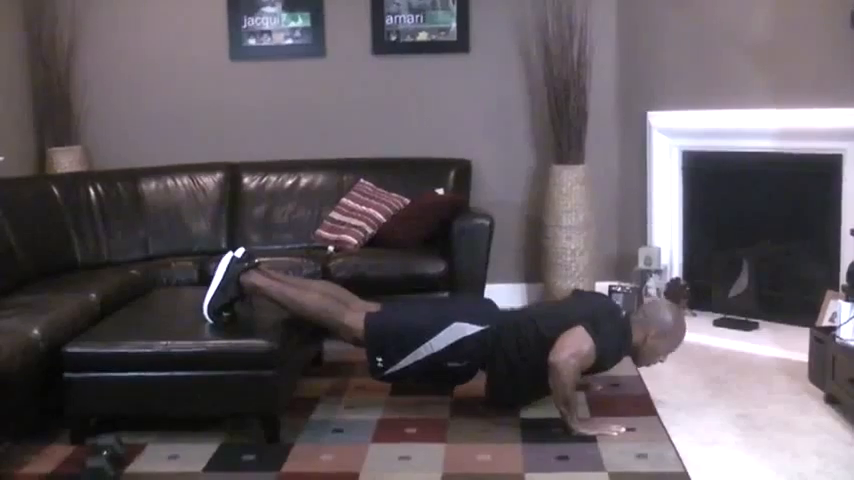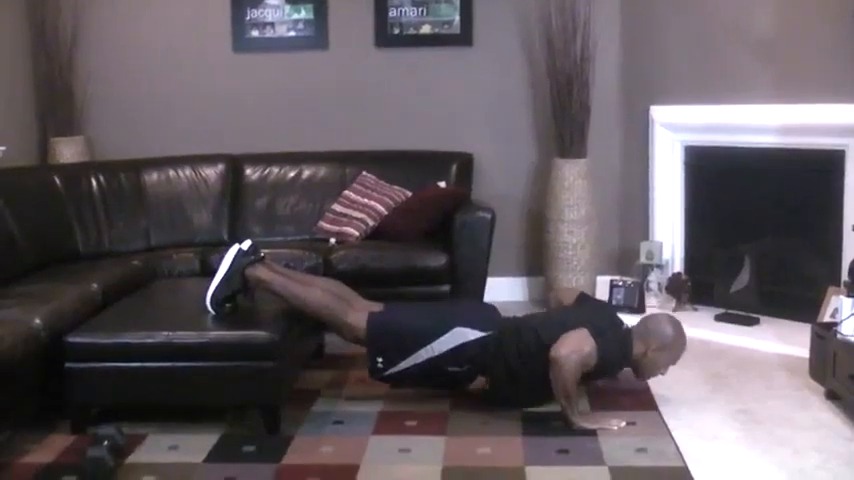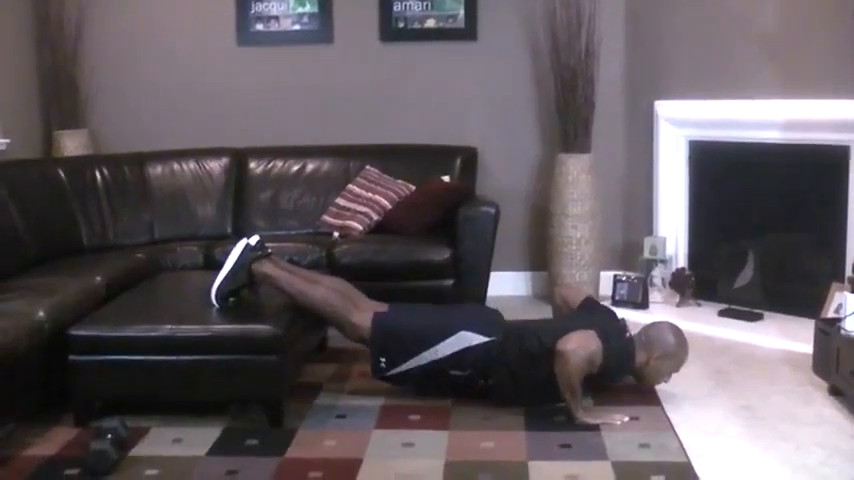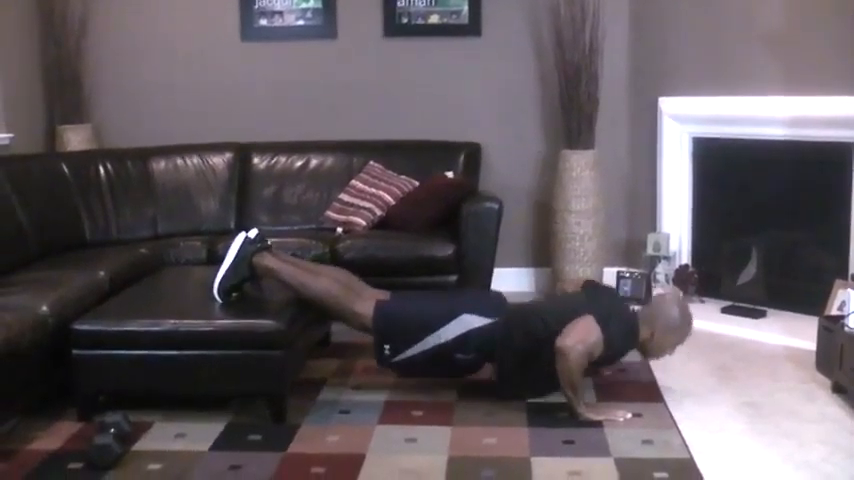
dt=0.2s
person 1, frame 1
left shoulder: (604, 310)
right shoulder: (611, 335)
right elbow: (561, 359)
left wrist: (569, 380)
right wrist: (576, 420)
left hip: (476, 321)
right hip: (469, 339)
left knee: (359, 310)
right knee: (353, 324)
left ankle: (249, 270)
right ankle: (246, 279)
person 1, frame 2
left shoulder: (605, 318)
right shoulder: (613, 346)
left elbow: (564, 298)
right elbow: (563, 356)
right wrist: (576, 414)
left hip: (478, 326)
right hip: (470, 345)
left knee: (361, 312)
right knee: (355, 324)
left ankle: (255, 264)
right ankle: (250, 273)
person 1, frame 3
left shoulder: (609, 324)
right shoulder: (617, 353)
left elbow: (567, 292)
right elbow: (569, 352)
right wrist: (580, 410)
left hip: (481, 330)
right hip: (474, 351)
left knee: (366, 312)
right knee: (360, 324)
left ankle: (262, 259)
right ankle: (257, 268)
person 1, frame 4
left shoulder: (615, 307)
right shoulder: (619, 331)
left elbow: (571, 289)
right elbow: (568, 347)
left wrist: (578, 324)
right wrist: (582, 406)
left hip: (486, 315)
right hip: (479, 334)
left knee: (369, 299)
right knee: (363, 312)
left ankle: (261, 253)
right ankle: (259, 260)
